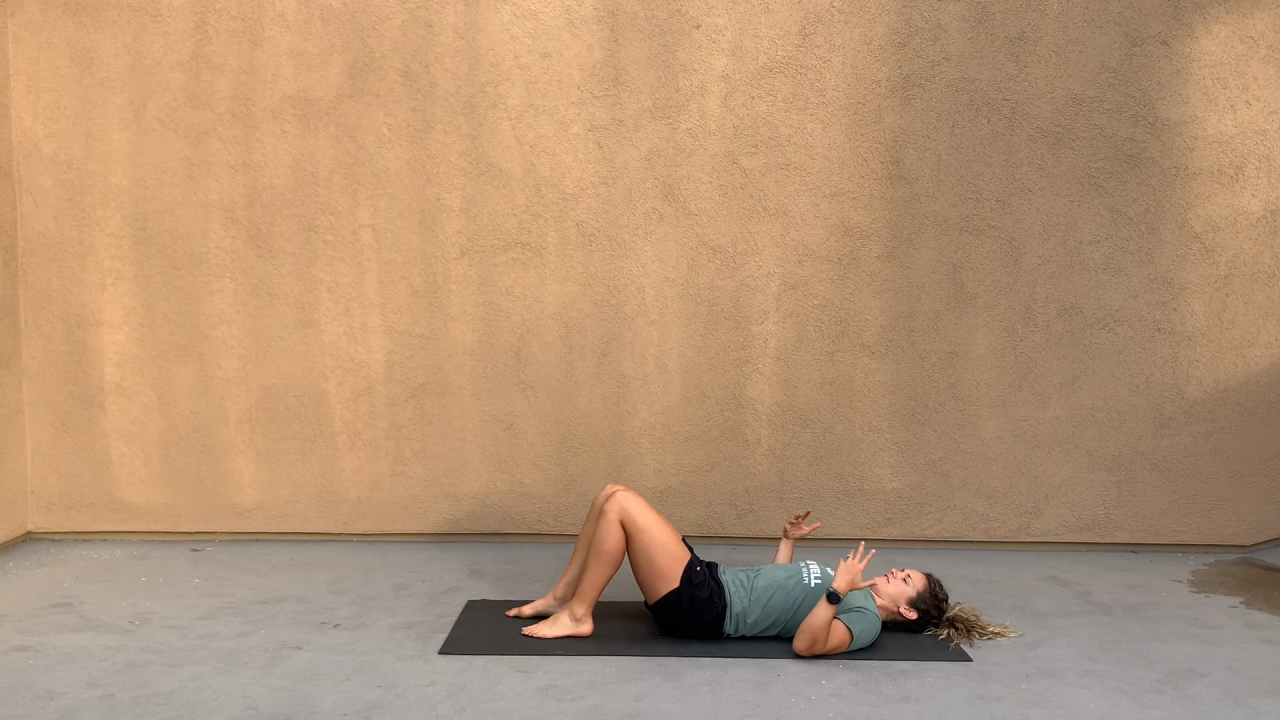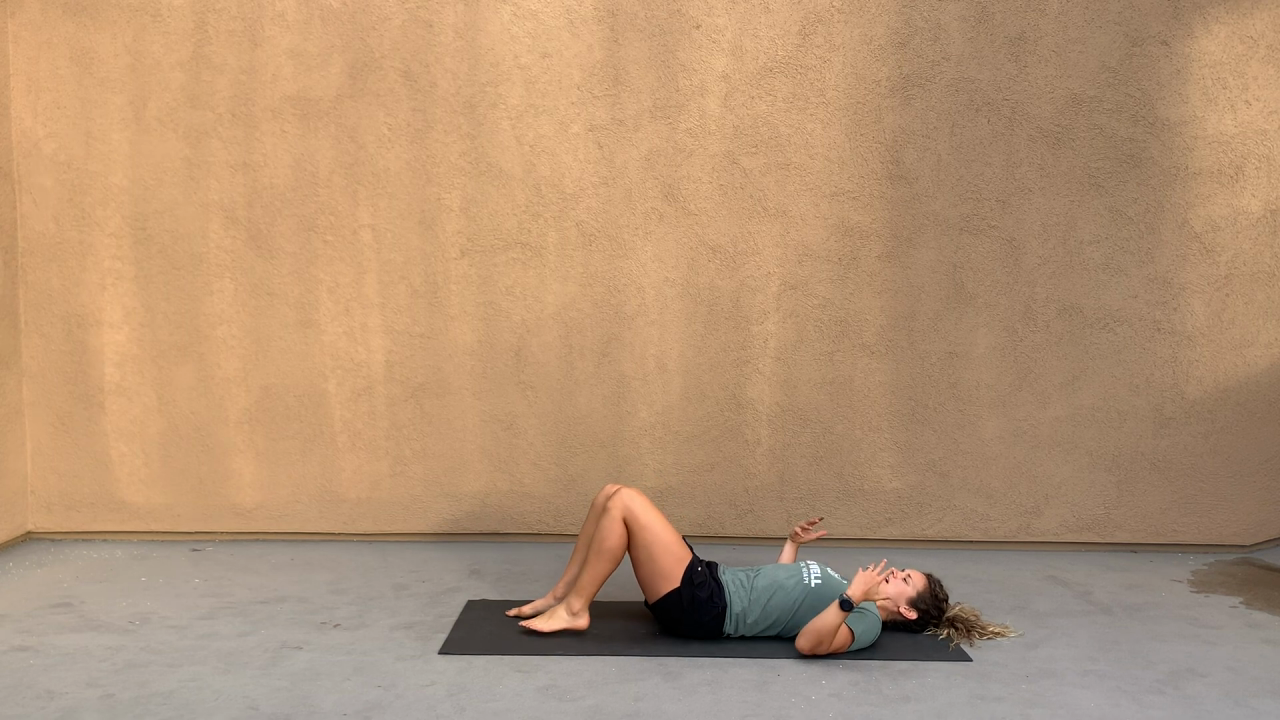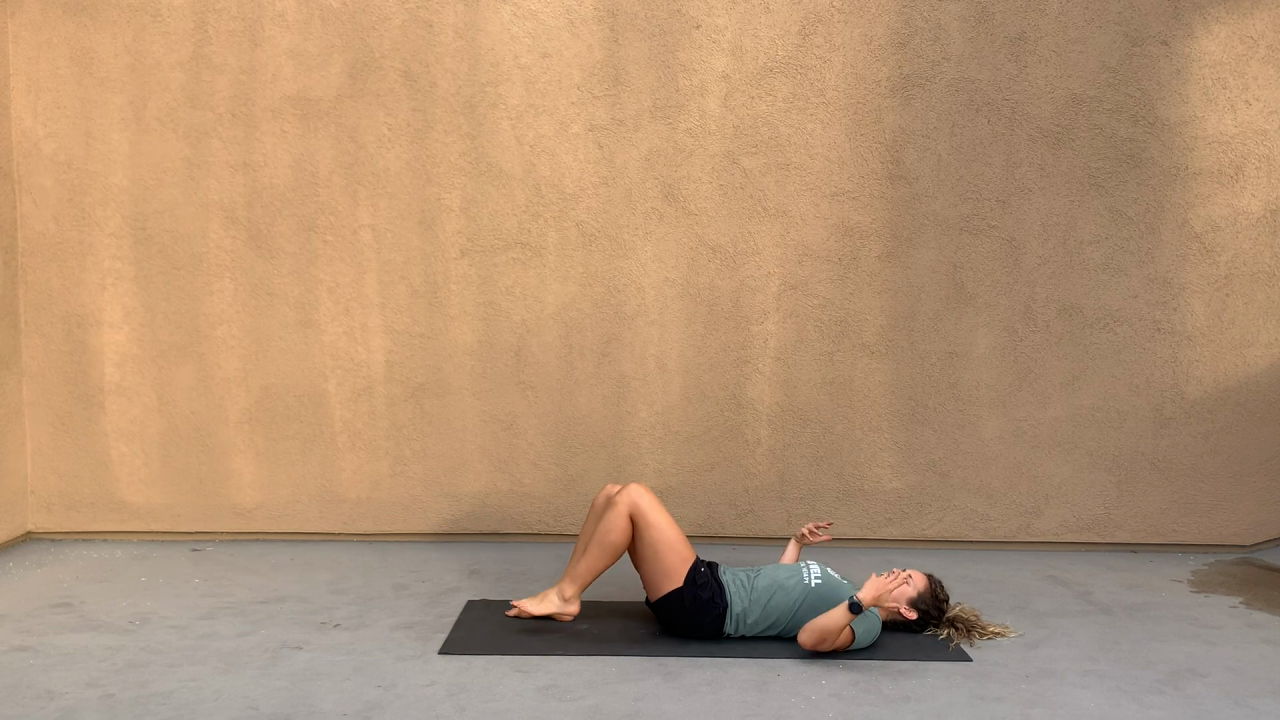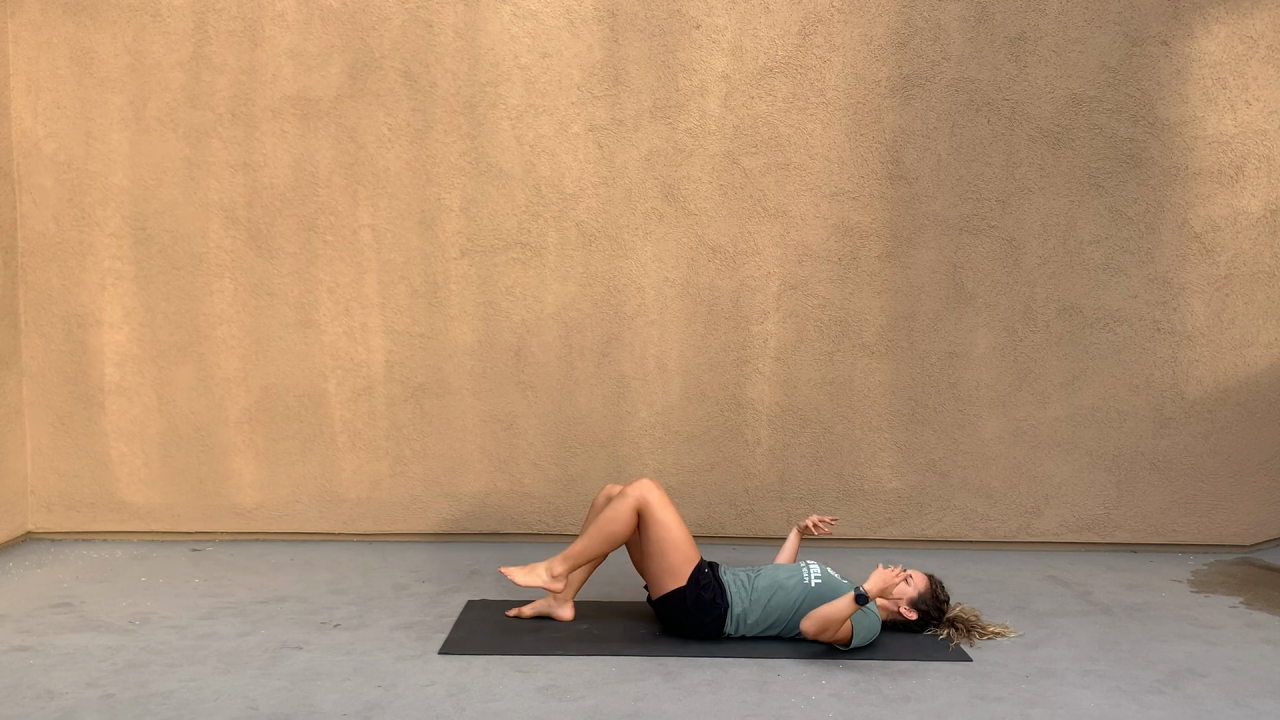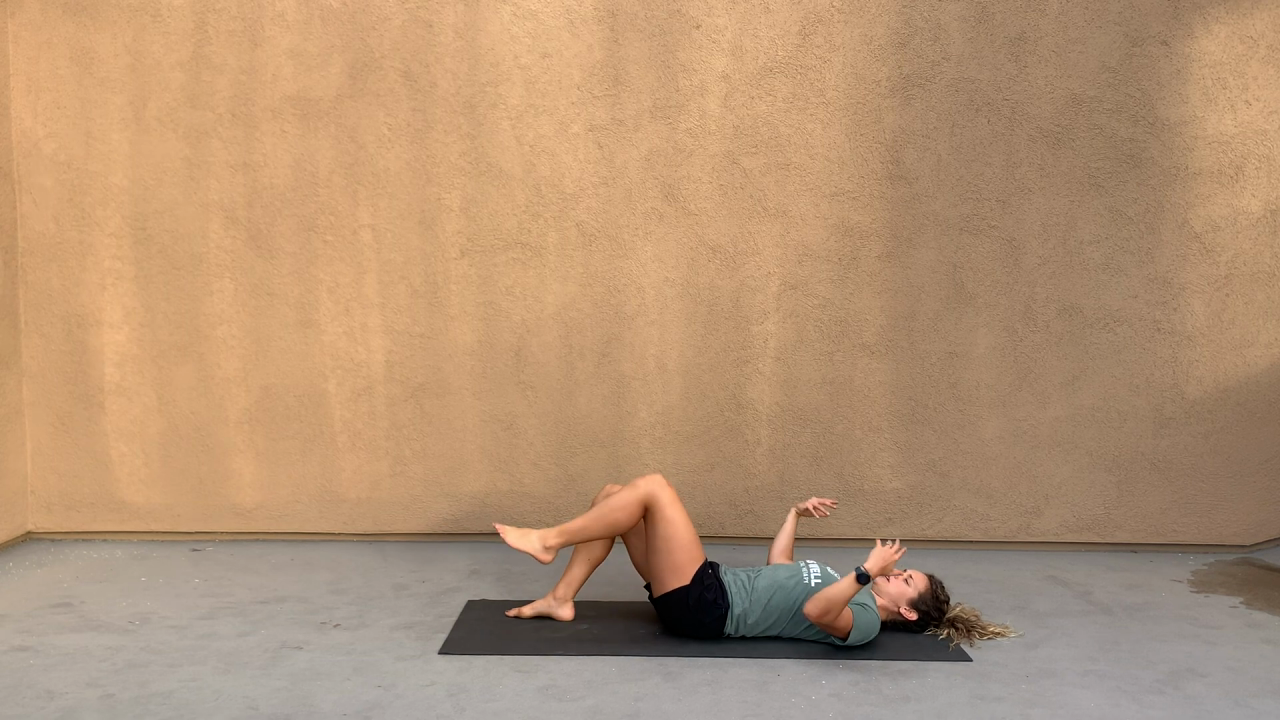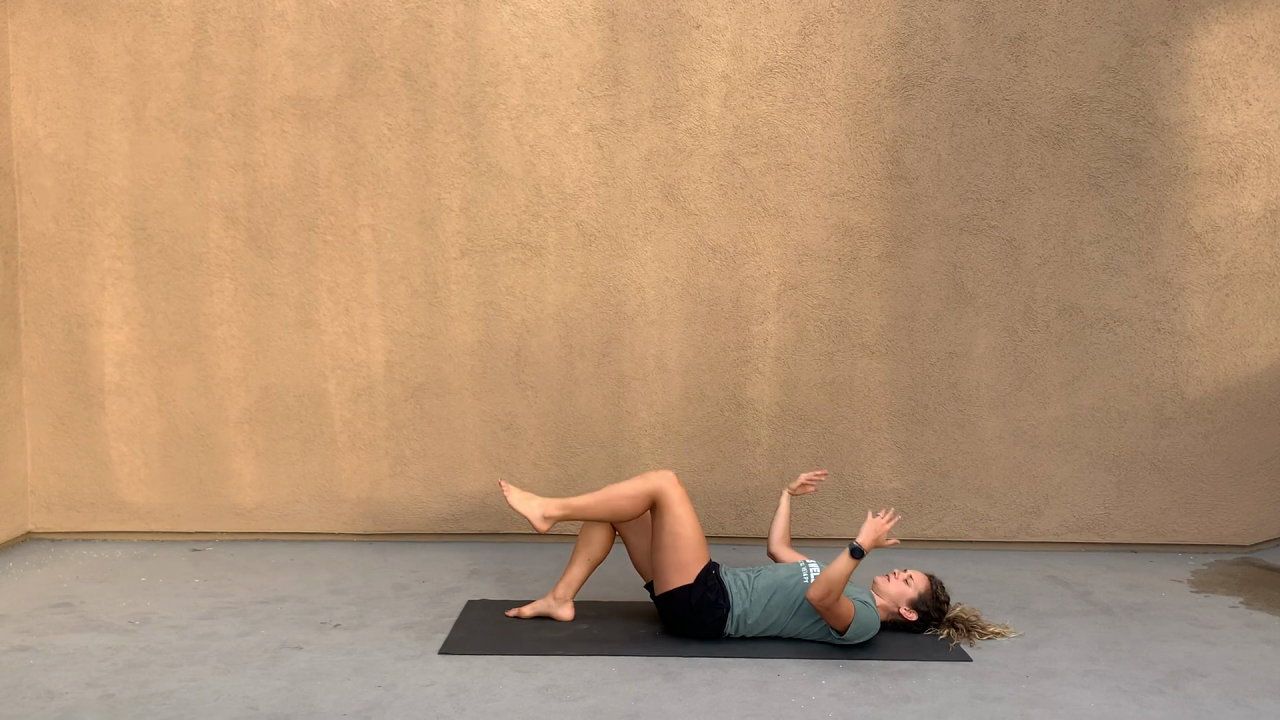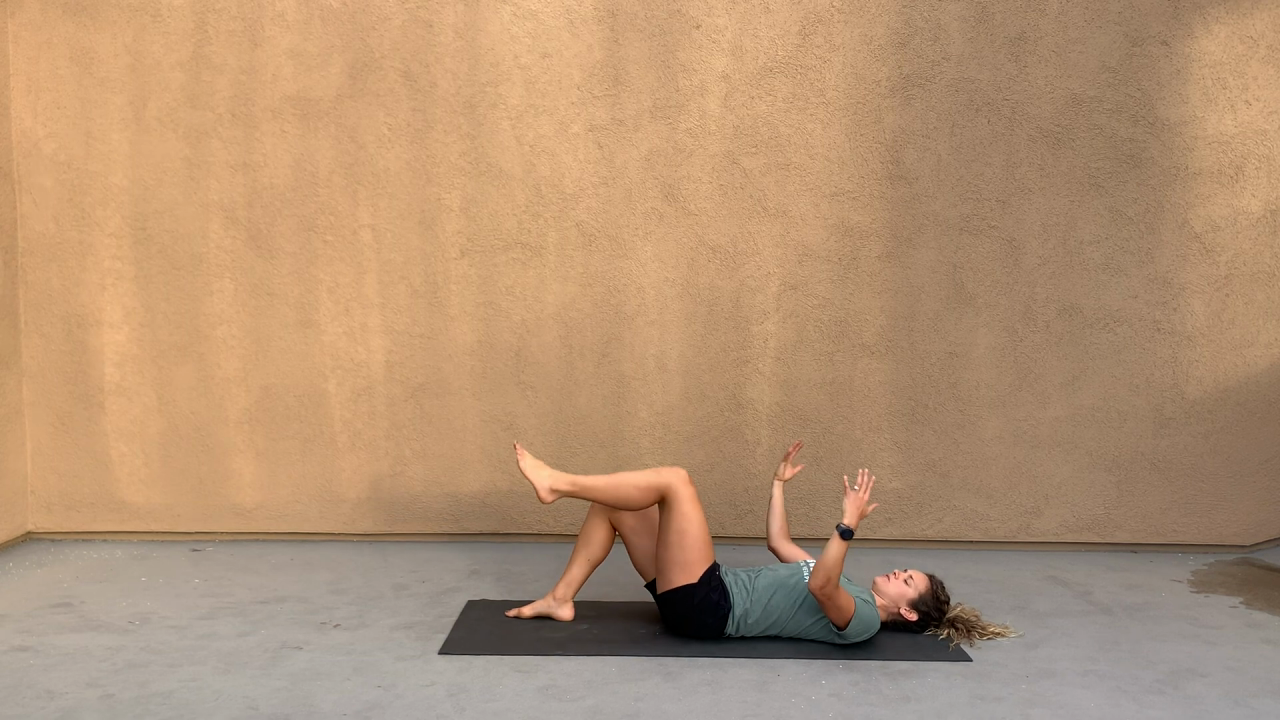
dt=0.1s
person 1, frame 1
left shoulder: (865, 621)
right shoulder: (853, 595)
left elbow: (804, 644)
left wrist: (833, 591)
right wrist: (789, 539)
left hip: (700, 608)
right hip: (707, 582)
left knee: (620, 506)
right knee: (612, 494)
left ankle: (578, 615)
right ankle: (561, 596)
person 1, frame 2
left shoulder: (864, 624)
right shoulder: (853, 600)
left elbow: (808, 642)
left wrist: (849, 600)
right wrist: (794, 541)
left hip: (700, 608)
right hip: (708, 583)
left knee: (626, 502)
right knee: (612, 494)
left ankle: (574, 610)
right ankle: (561, 597)
person 1, frame 3
left shoulder: (865, 624)
right shoulder: (851, 596)
left elbow: (809, 637)
left wrist: (858, 602)
right wrist: (798, 541)
left hip: (701, 607)
right hip: (710, 583)
left knee: (633, 497)
right knee: (613, 494)
left ankle: (566, 596)
right ankle: (563, 591)
person 1, frame 4
left shoulder: (863, 624)
right shoulder: (849, 598)
left elbow: (810, 625)
left wrist: (865, 588)
right wrist: (799, 531)
left hip: (702, 606)
right hip: (711, 586)
left knee: (645, 491)
right knee: (613, 495)
left ankle: (555, 571)
right ankle: (560, 599)
person 1, frame 5
left shoulder: (862, 621)
right shoulder: (848, 591)
left elbow: (812, 610)
left wrist: (865, 573)
right wrist: (795, 515)
left hip: (702, 606)
right hip: (711, 584)
left knee: (655, 486)
right knee: (613, 494)
left ankle: (549, 539)
right ankle: (560, 599)
person 1, frame 6
left shoulder: (859, 619)
right shoulder: (848, 596)
left elbow: (817, 596)
right elbow: (777, 552)
left wrist: (859, 548)
right wrist: (788, 498)
left hip: (704, 608)
right hip: (710, 589)
left knee: (666, 482)
right knee: (616, 509)
left ankle: (550, 511)
right ankle: (559, 599)
person 1, frame 7
left shoulder: (860, 619)
right shoulder: (848, 590)
left elbow: (819, 585)
right elbow: (779, 543)
left wrist: (848, 525)
right wrist: (780, 483)
left hip: (703, 607)
right hip: (704, 594)
left knee: (675, 480)
right knee: (615, 506)
left ankle: (560, 483)
right ankle: (560, 599)
